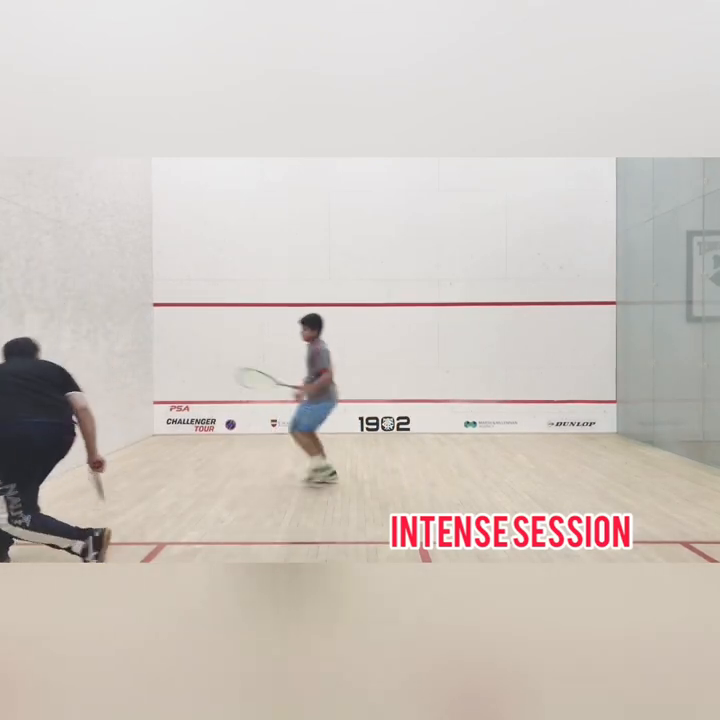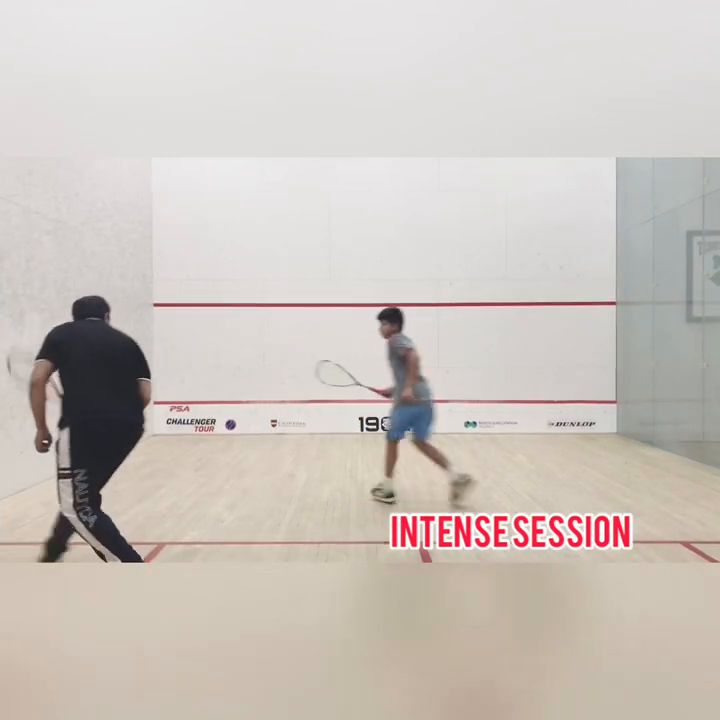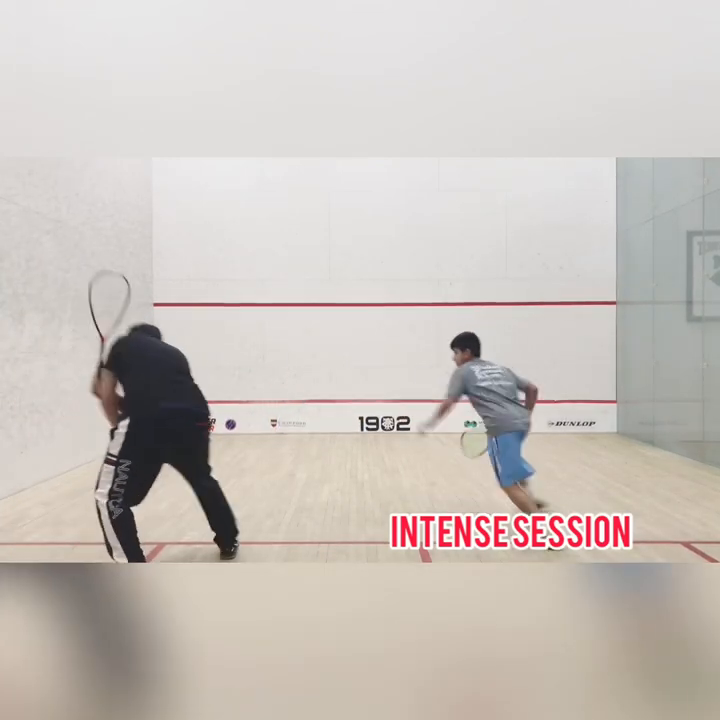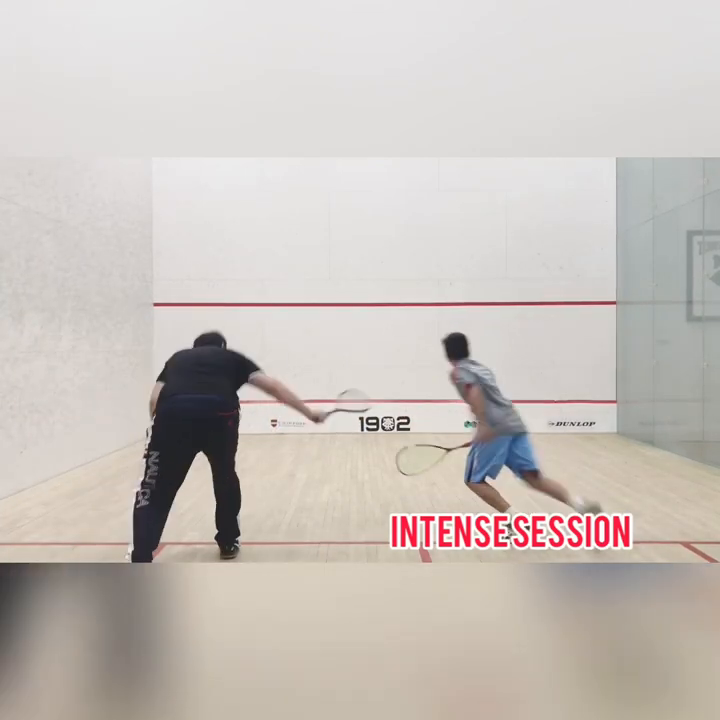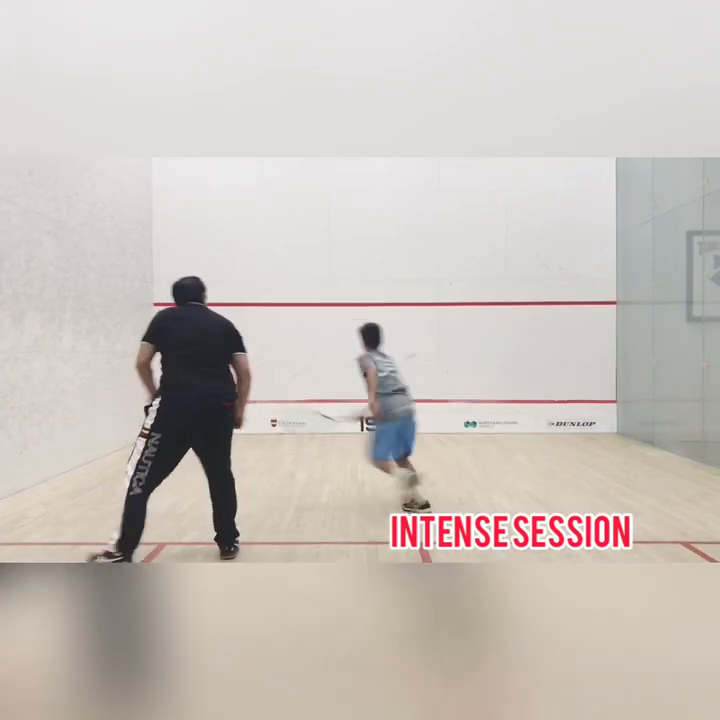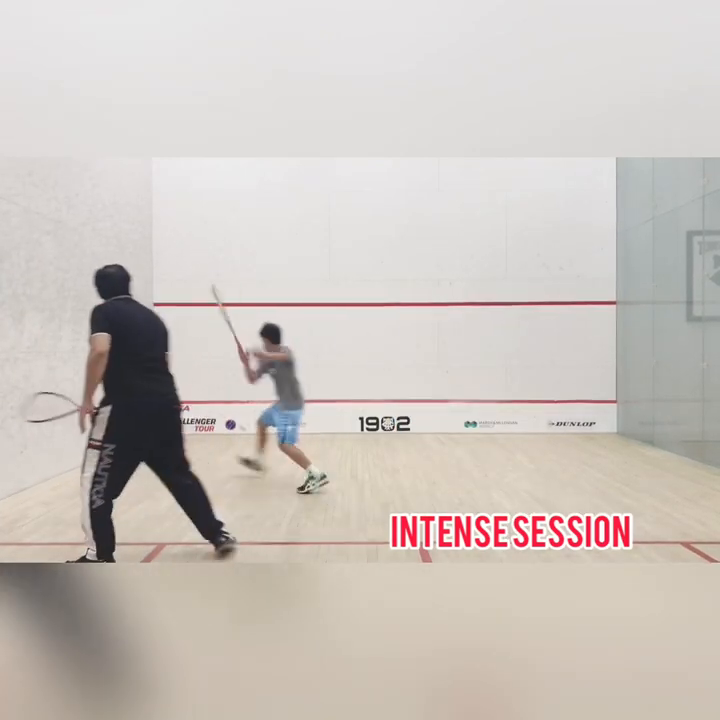
dt=0.4s
person 1, frame 1
right shoulder: (55, 370)
right elbow: (83, 409)
right wrist: (94, 453)
right hip: (59, 431)
right knee: (20, 496)
left ankle: (86, 543)
person 1, frame 2
left shoulder: (61, 334)
right shoulder: (128, 344)
left elbow: (37, 382)
right elbow: (145, 396)
left wrist: (41, 430)
left hip: (84, 423)
right hip: (130, 423)
left knee: (78, 506)
right knee: (87, 489)
right ankle: (56, 544)
person 1, frame 3
left shoulder: (125, 345)
right shoulder: (176, 354)
left elbow: (106, 394)
left wrist: (118, 429)
left hip: (148, 419)
right hip: (194, 417)
left knee: (111, 499)
right knee: (203, 481)
right ankle: (228, 541)
person 1, frame 4
left shoulder: (178, 358)
right shoulder: (234, 358)
left elbow: (155, 400)
right elbow: (273, 386)
left wrist: (160, 433)
right wrist: (308, 412)
left hip: (175, 413)
right hip: (220, 412)
left knee: (153, 491)
right knee: (225, 476)
left ankle: (141, 561)
right ankle: (229, 542)
person 1, frame 5
left shoulder: (165, 318)
right shoulder: (224, 324)
left elbow: (142, 362)
right elbow: (244, 371)
left wrist: (154, 394)
right wrist: (239, 409)
left hip: (176, 401)
right hip: (219, 403)
left knee: (143, 475)
right knee: (221, 474)
left ankle: (121, 550)
right ankle: (228, 542)
person 1, frame 6
left shoulder: (104, 312)
right shoulder: (152, 317)
left elbow: (100, 352)
left wrist: (87, 399)
left hip: (126, 405)
right hip: (167, 402)
left knee: (98, 480)
right knee: (177, 472)
left ankle: (99, 555)
right ankle: (219, 535)
person 2, frame 1
left shoulder: (317, 348)
right shoulder: (318, 346)
left elbow: (328, 376)
left wrist: (306, 391)
right wrist: (307, 385)
left hip: (320, 398)
right hip: (327, 397)
left knee: (296, 430)
right knee: (308, 431)
left ankle: (320, 464)
right ankle: (327, 471)
person 2, frame 2
left shoulder: (394, 340)
right shoulder: (405, 341)
left elbow: (413, 356)
left wrist: (408, 388)
right wrist: (393, 390)
left hip: (409, 401)
right hip: (424, 399)
left knee: (392, 440)
right knee: (420, 442)
left ankle: (387, 488)
right ankle: (456, 477)
person 2, frame 3
left shoulder: (463, 372)
right shoulder: (502, 369)
left elbow: (448, 403)
right elbow: (533, 389)
left wrist: (431, 422)
right wrist: (525, 414)
left hip: (502, 427)
right hip: (517, 422)
left knee: (509, 484)
right knee: (510, 464)
right ankle: (531, 502)
person 2, frame 4
left shoulder: (457, 372)
right shoulder: (481, 368)
left elbow: (474, 393)
left wrist: (483, 427)
right wrist: (481, 435)
left hip: (494, 429)
right hip: (513, 425)
left knee: (474, 481)
right knee: (534, 476)
left ankle: (511, 518)
right ankle: (583, 506)
person 2, frame 5
left shoulder: (365, 358)
right shoulder: (388, 360)
left elbow: (372, 373)
left wrist: (372, 401)
right wrist: (376, 403)
left hip: (388, 414)
right hip: (406, 411)
left knee: (379, 460)
right knee: (400, 458)
left ankle: (404, 475)
right ankle: (418, 499)
person 2, frame 6
left shoulder: (286, 353)
right shoulder: (267, 360)
left elbow: (278, 357)
right elbow: (252, 379)
left wrist: (261, 355)
right wrist: (244, 360)
left hip: (292, 406)
right hip: (282, 404)
left knee: (285, 444)
right knee: (262, 422)
left ankle: (316, 475)
right ankle: (258, 461)
